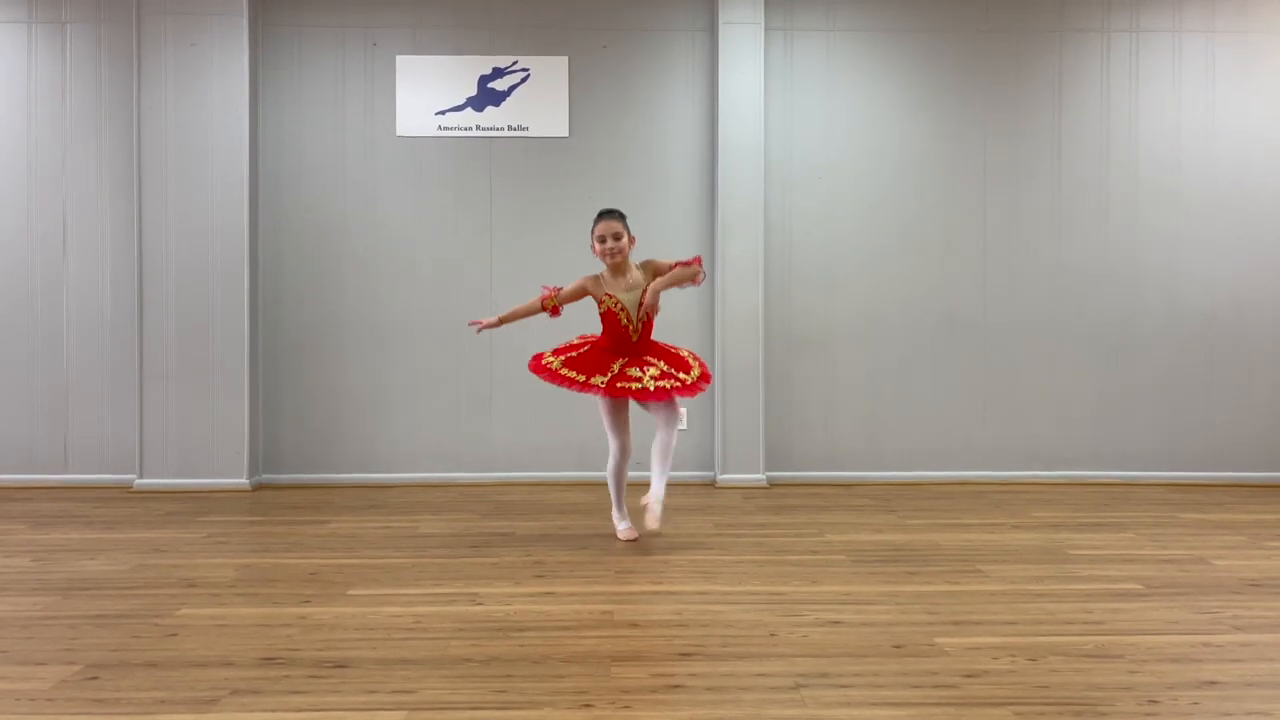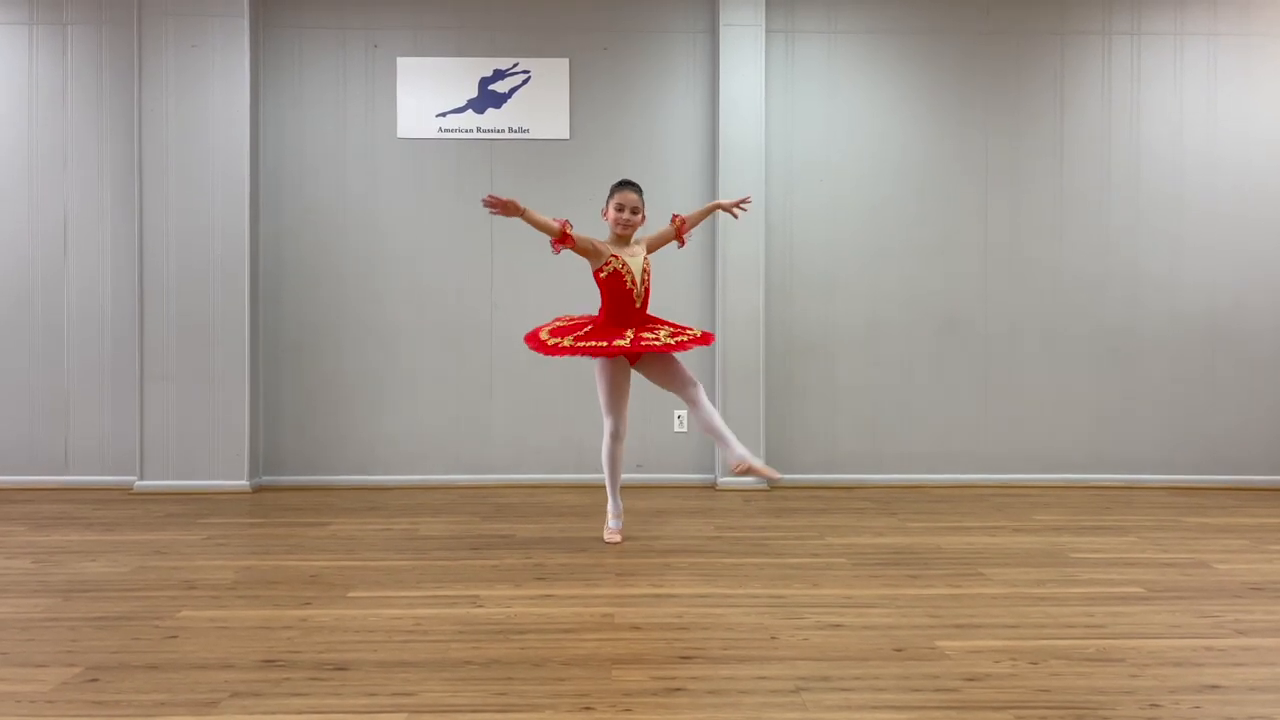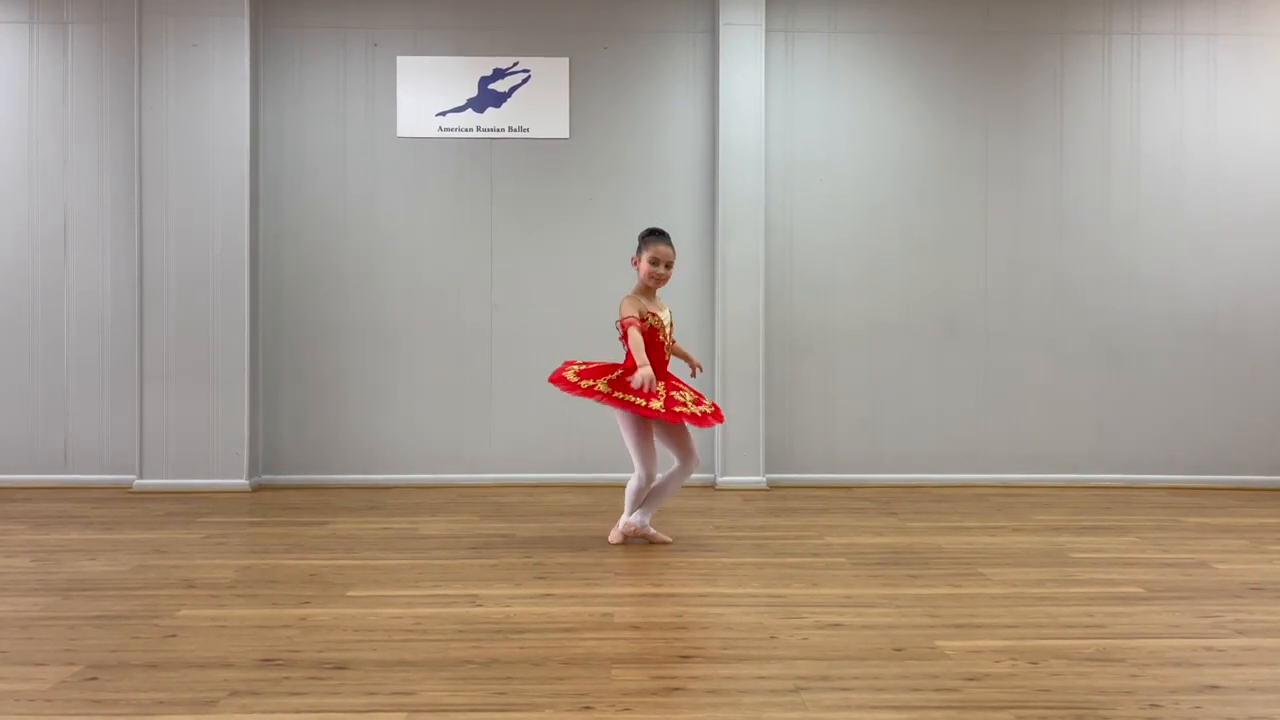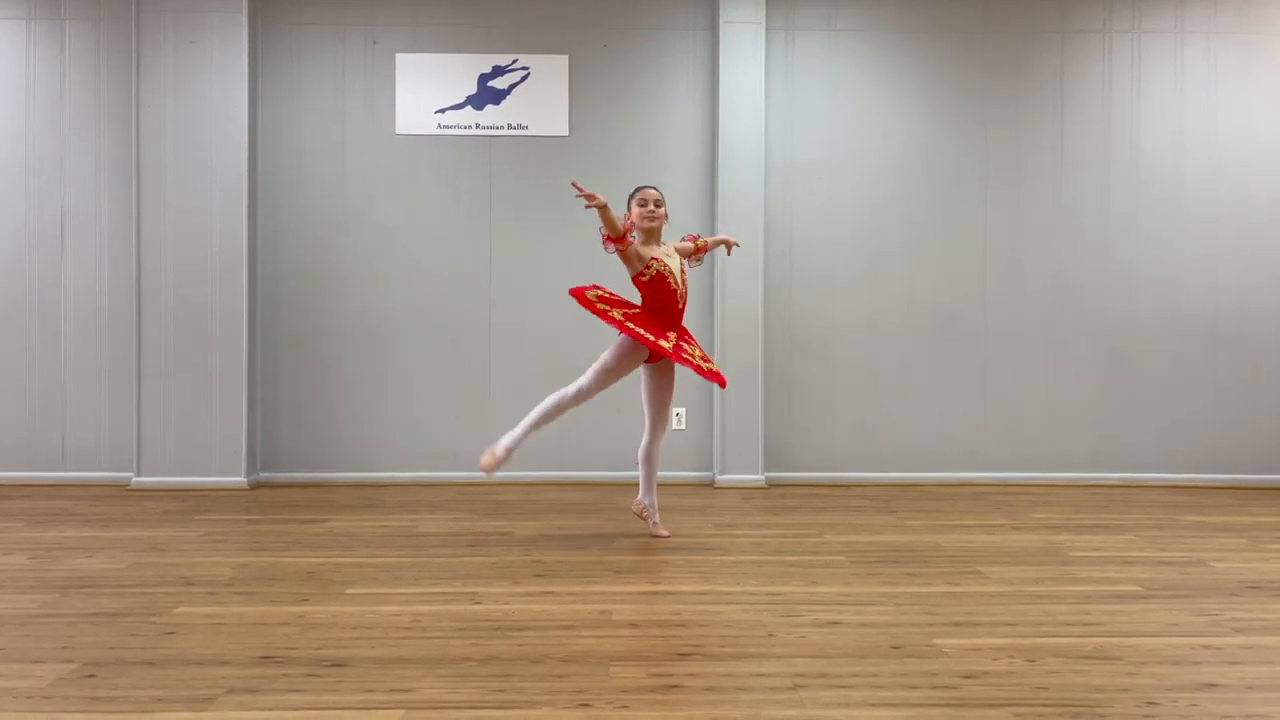
dt=0.5s
person 1, frame 1
left shoulder: (648, 269)
right shoulder: (592, 284)
left elbow: (694, 270)
right elbow: (544, 303)
left wrist: (659, 284)
right wrist: (498, 320)
left hip: (648, 361)
right hip: (607, 366)
left knee: (669, 418)
right knee: (620, 446)
left ankle: (656, 494)
right ankle: (620, 514)
person 1, frame 2
left shoulder: (643, 247)
right shoulder: (595, 250)
left elbow: (680, 226)
right elbow: (558, 230)
left wrist: (717, 206)
right wrist: (519, 211)
left hip: (643, 336)
right hip: (608, 340)
left knee: (691, 389)
right knee: (615, 427)
left ankle: (739, 457)
right ankle: (614, 512)
person 1, frame 3
left shoulder: (662, 306)
right shoulder: (631, 304)
right elbow: (633, 335)
left wrist: (687, 357)
right wrist: (643, 367)
left hip: (660, 392)
right hip: (631, 391)
left knee: (689, 460)
right knee: (646, 473)
left ankle: (639, 522)
right ankle: (628, 519)
person 1, frame 4
left shoulder: (673, 249)
right shoulder: (635, 249)
left elbow: (697, 245)
right elbow: (614, 230)
left wrist: (721, 239)
right wrist: (601, 204)
left hip: (668, 341)
right hip: (642, 335)
left knee: (657, 428)
right knee: (580, 391)
left ankle: (647, 502)
right ankle: (509, 442)
